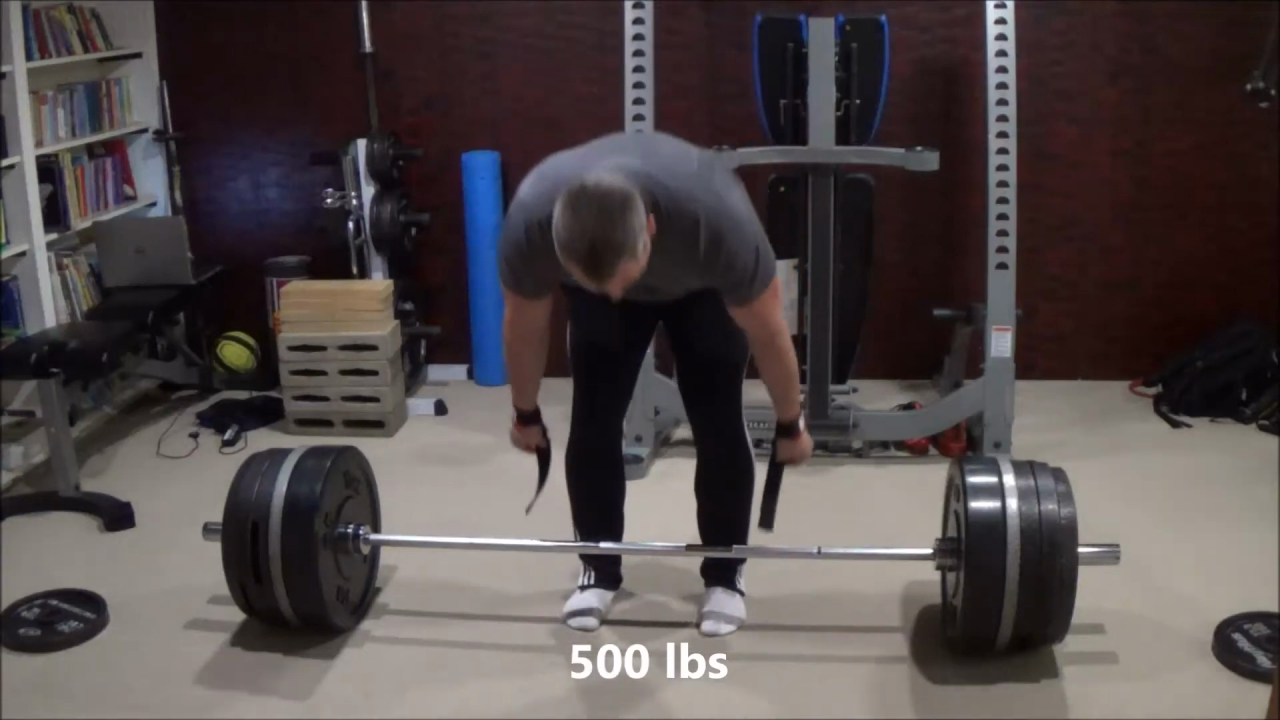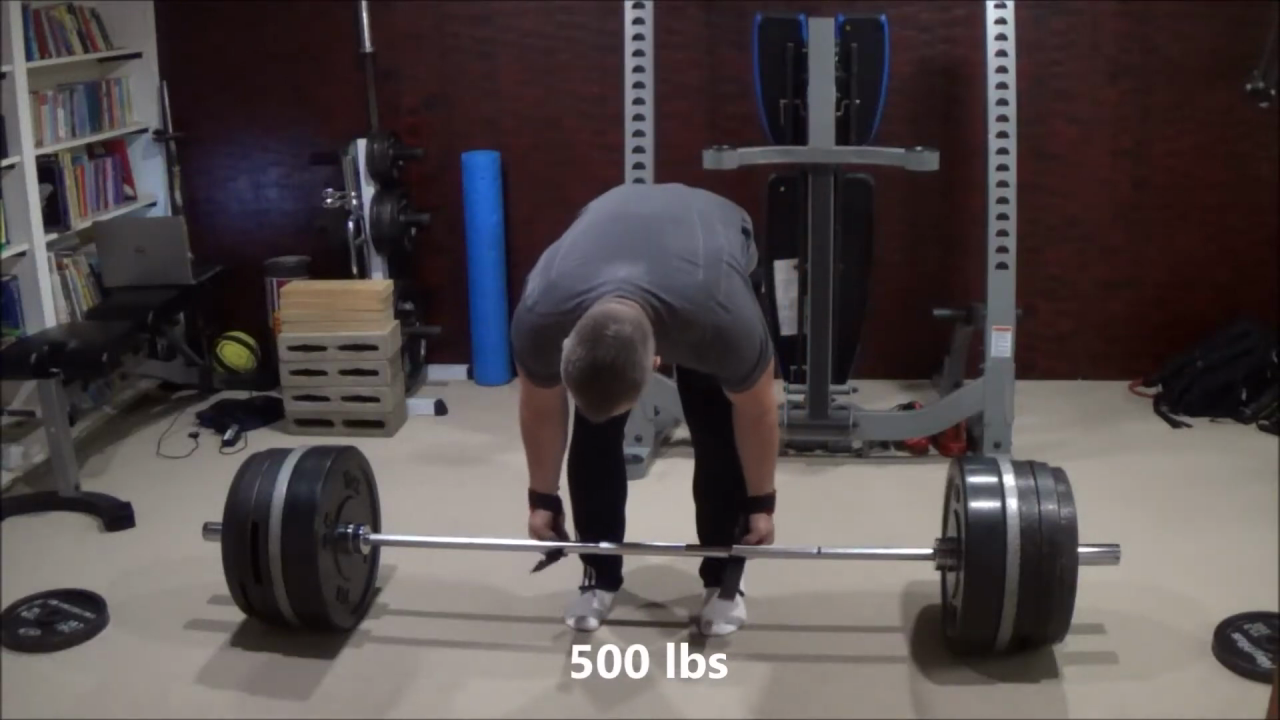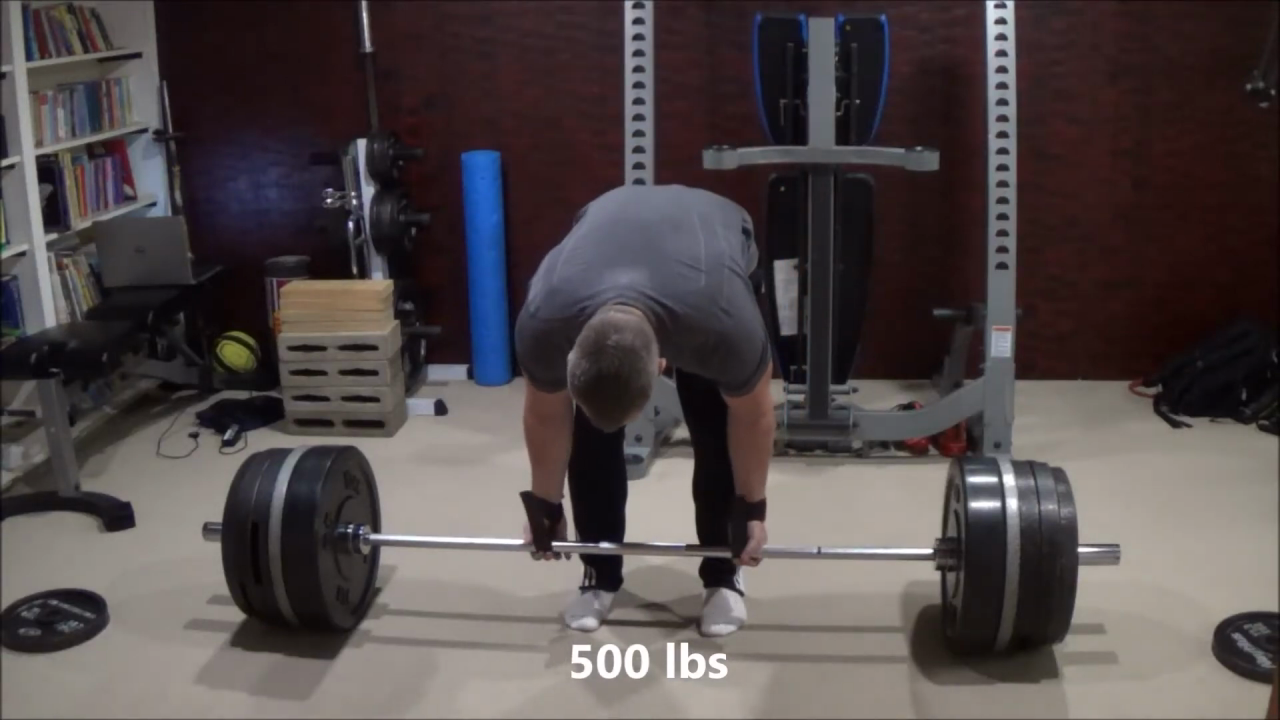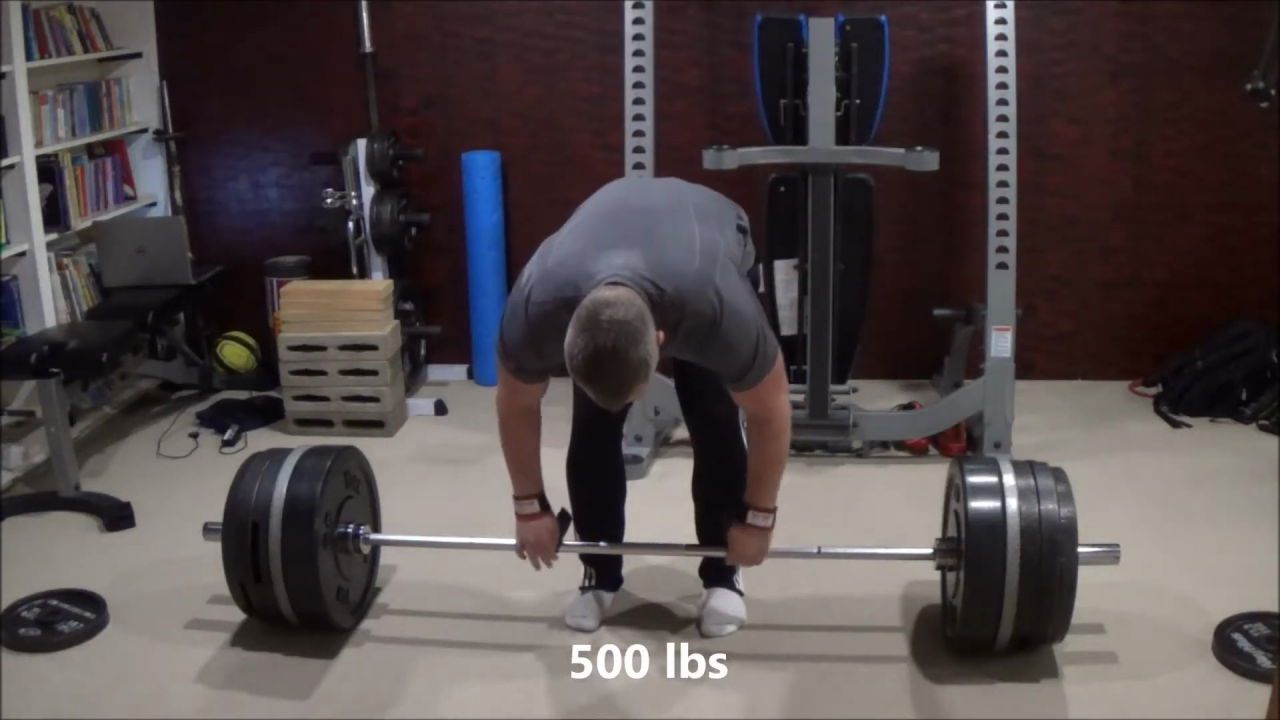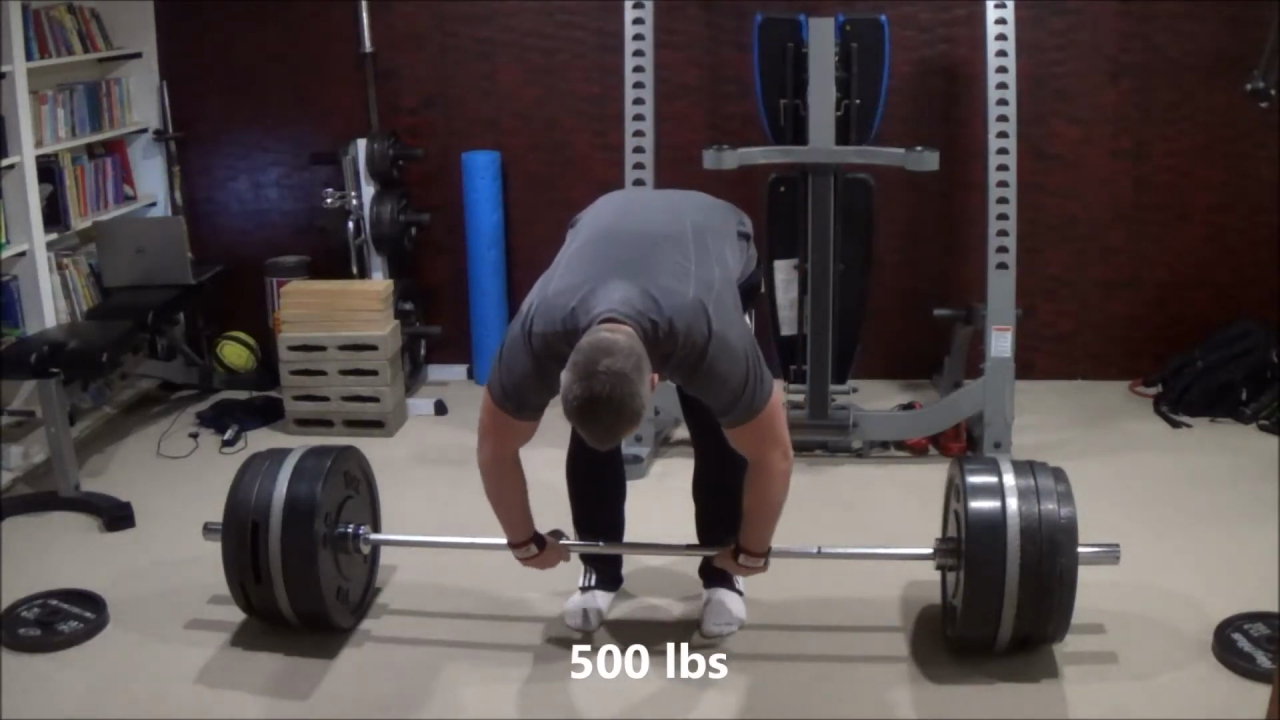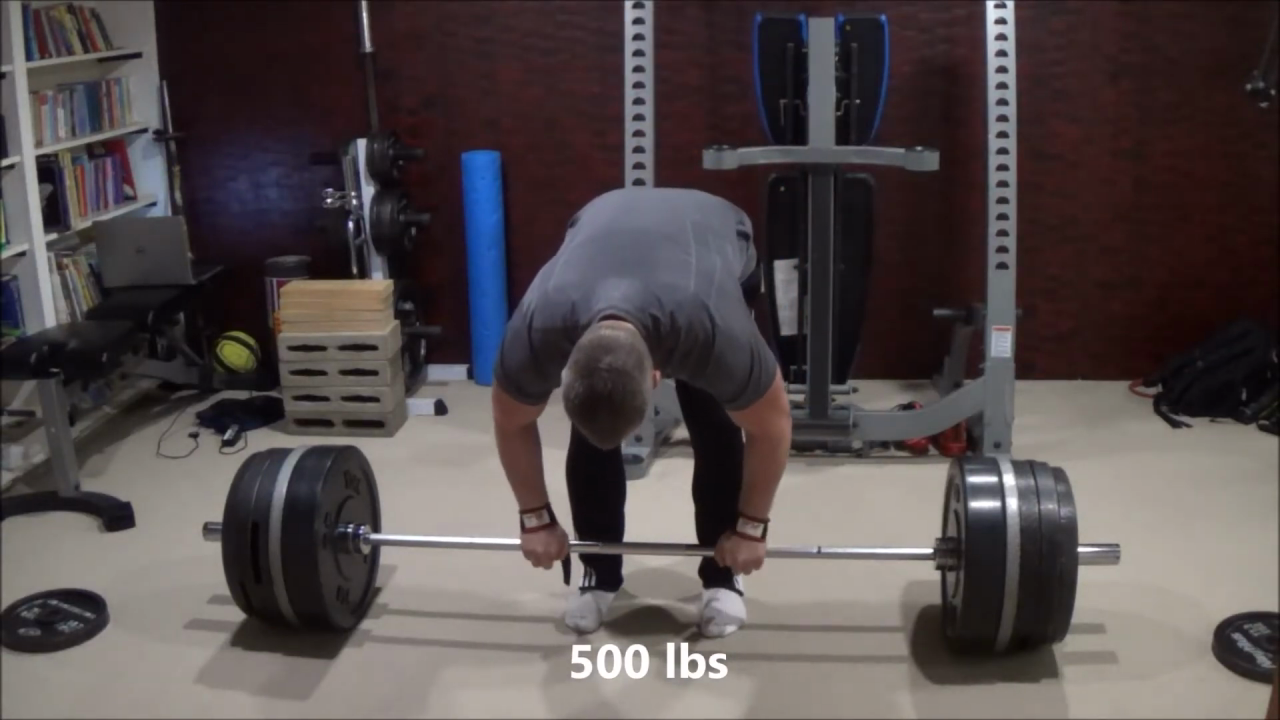
dt=0.7s
person 1, frame 1
left shoulder: (716, 215)
right shoulder: (531, 219)
left elbow: (767, 329)
right elbow: (523, 323)
left wrist: (790, 424)
right wrist: (526, 412)
left hip: (705, 288)
left knee: (718, 424)
right knee: (594, 421)
left ankle: (725, 574)
right ankle: (598, 569)
person 1, frame 2
left shoulder: (723, 319)
right shoulder: (540, 317)
left elbow: (757, 411)
right elbow: (541, 411)
left wrist: (762, 501)
right wrist: (542, 499)
left knee: (718, 430)
right knee: (593, 432)
left ankle: (723, 575)
right ankle: (600, 572)
person 1, frame 3
left shoulder: (724, 322)
right shoulder: (544, 322)
left elbow: (751, 417)
right elbow: (547, 416)
left wrist: (753, 508)
right wrist: (544, 505)
left knee: (716, 428)
right knee: (590, 433)
left ankle: (723, 574)
right ankle: (599, 572)
person 1, frame 4
left shoulder: (720, 310)
right shoulder: (535, 308)
left elbow: (771, 413)
right elbow: (515, 406)
left wrist: (758, 517)
right wrist: (530, 507)
left knee: (715, 425)
right knee: (592, 427)
left ankle: (722, 574)
right ankle: (599, 572)
person 1, frame 5
left shoulder: (714, 341)
right shoulder: (537, 339)
left elbow: (771, 455)
right elbow: (496, 449)
left wrist: (751, 553)
right wrist: (526, 545)
left knee: (716, 430)
right knee: (589, 436)
left ankle: (719, 575)
right ankle: (599, 569)
person 1, frame 6
left shoulder: (716, 335)
right shoulder: (536, 333)
left elbow: (772, 428)
right elbow: (511, 424)
left wrist: (749, 527)
right wrist: (536, 519)
left knee: (715, 428)
right knee: (588, 434)
left ankle: (720, 575)
right ankle: (599, 570)
